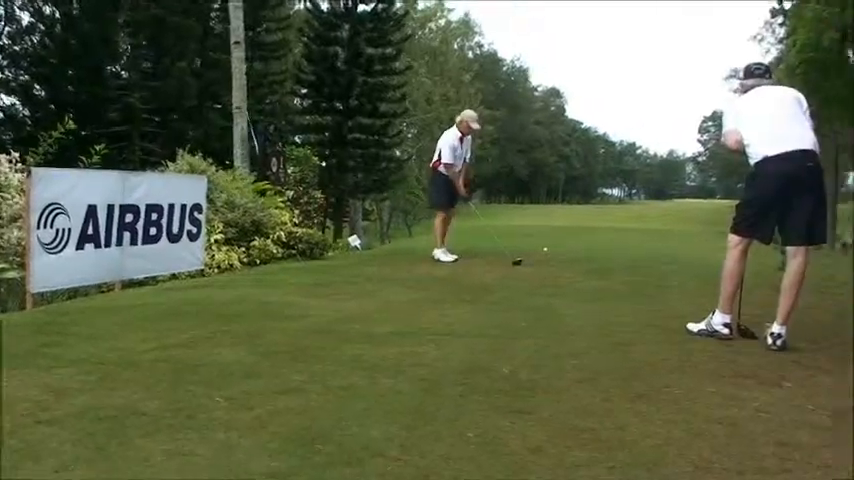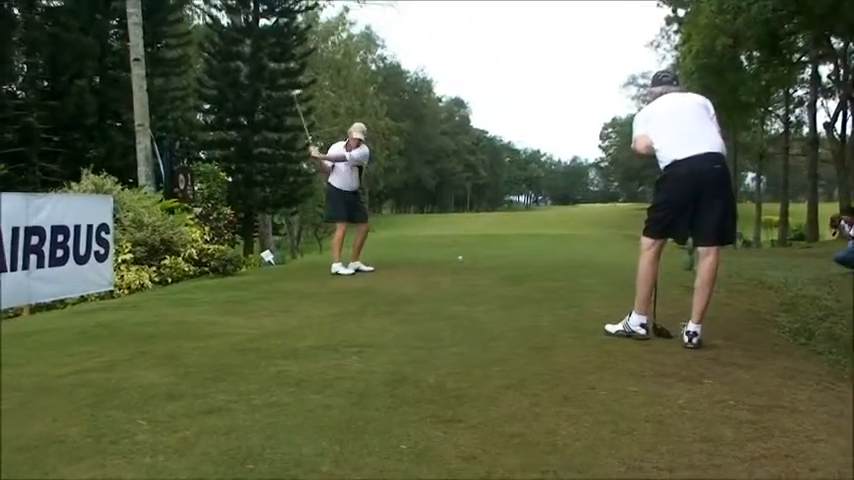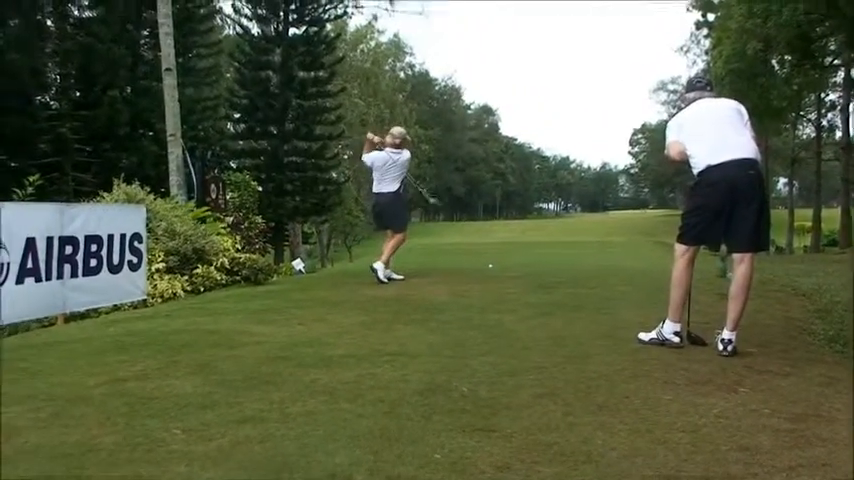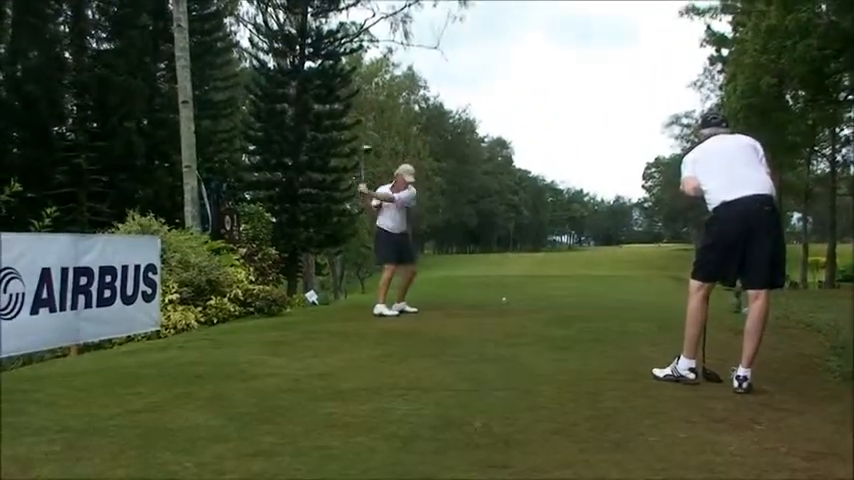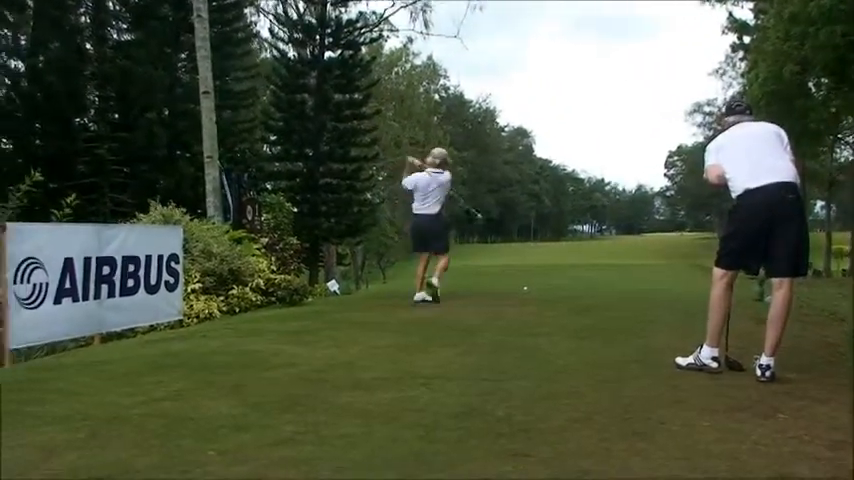
dt=1s
person 1, frame 1
left shoulder: (737, 104)
right shoulder: (793, 94)
left elbow: (733, 142)
right elbow: (810, 132)
left hip: (769, 168)
right hip: (807, 163)
left knee: (737, 242)
right knee: (798, 251)
left ankle: (721, 320)
right ankle: (777, 331)
person 1, frame 2
left shoulder: (646, 112)
right shoulder: (700, 100)
left elbow: (643, 147)
right elbow: (718, 137)
left hip: (679, 170)
right hip: (715, 166)
left knee: (650, 243)
right knee: (709, 250)
left ankle: (638, 321)
right ankle: (693, 330)
person 1, frame 3
left shoulder: (679, 119)
right shoulder: (734, 106)
left elbow: (676, 153)
right elbow: (753, 143)
left hip: (713, 176)
right hip: (749, 173)
left knee: (684, 250)
right knee: (744, 257)
left ankle: (671, 330)
right ankle: (728, 337)
person 1, frame 4
left shoulder: (694, 155)
right shoulder: (749, 142)
left elbow: (691, 189)
right elbow: (768, 179)
left hip: (727, 213)
right hip: (764, 208)
left knee: (699, 287)
right knee: (759, 293)
left ankle: (686, 366)
right ankle: (743, 374)
person 1, frame 5
left shoulder: (718, 142)
right shoulder: (774, 129)
left elbow: (715, 177)
right elbow: (793, 167)
left hip: (751, 200)
right hip: (788, 195)
left knee: (722, 275)
right knee: (783, 281)
left ankle: (709, 354)
right ankle: (766, 362)
person 2, frame 1
left shoulder: (467, 139)
right shoulder: (448, 139)
left elbow: (465, 162)
right elbow: (448, 167)
left wrist: (461, 183)
right wrist: (459, 187)
left hip: (451, 178)
right hip: (440, 177)
left knee: (449, 214)
right knee: (442, 213)
left ankle: (441, 248)
right ankle: (438, 251)
person 2, frame 2
left shoulder: (364, 151)
right shoulder: (336, 147)
left elbow: (344, 158)
right elbow: (327, 168)
left wrist: (320, 156)
right wrist: (318, 158)
left hip: (354, 194)
right hip: (336, 192)
left knee: (364, 227)
right knee: (341, 227)
left ankle: (355, 262)
right ankle: (336, 264)
person 2, frame 3
left shoulder: (376, 156)
right shoulder: (406, 156)
left elbow: (365, 158)
left wrist: (369, 141)
right wrist: (380, 141)
left hip: (378, 199)
right hip: (394, 199)
left knee: (390, 234)
right knee: (400, 235)
left ankle: (386, 270)
right ankle: (380, 264)
person 2, frame 4
left shoulder: (411, 192)
right shoulder: (383, 190)
left elbow: (391, 199)
right elbow: (374, 209)
left wrist: (369, 193)
right wrist: (368, 192)
left hip: (402, 236)
right hip: (384, 235)
left knee: (411, 270)
right knee: (389, 269)
left ankle: (399, 303)
right ankle: (380, 305)
person 2, frame 5
left shoulder: (416, 177)
right shoulder: (446, 178)
left elbow: (405, 183)
left wrist: (409, 166)
right wrist: (420, 165)
left hip: (418, 220)
right hip: (435, 221)
left knee: (424, 257)
right knee: (444, 256)
left ankle: (420, 292)
right ankle: (434, 279)
